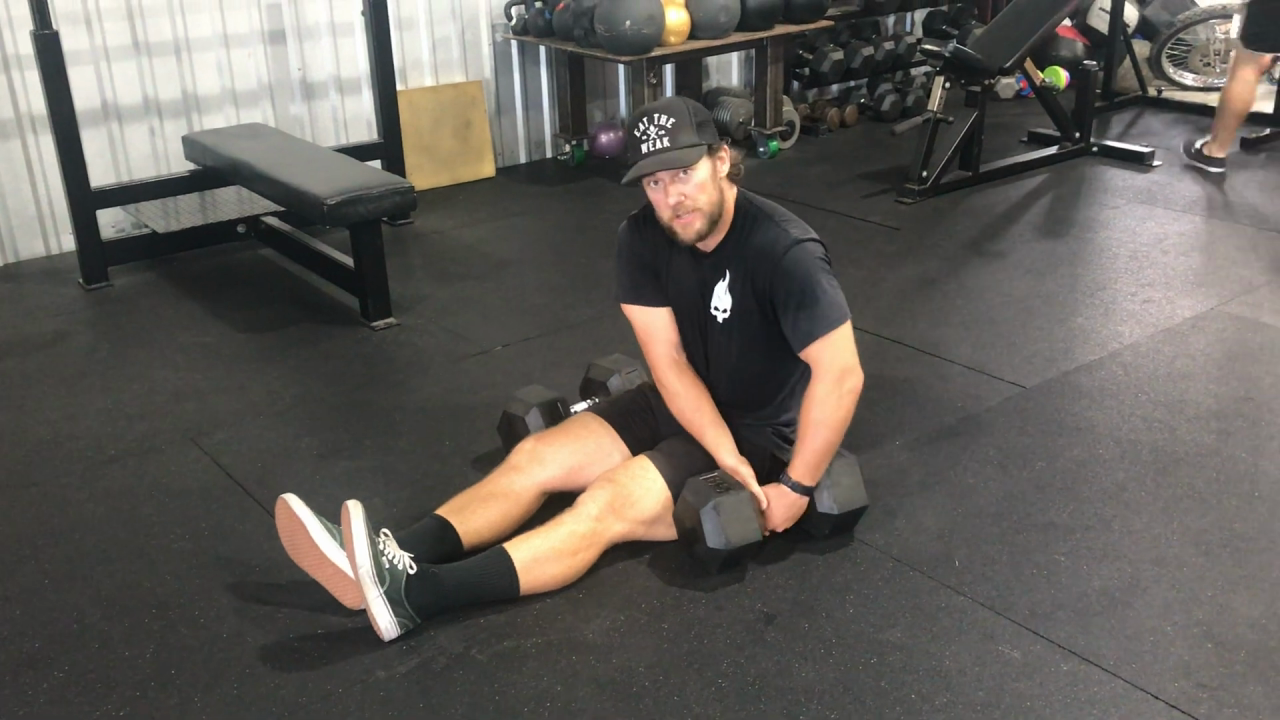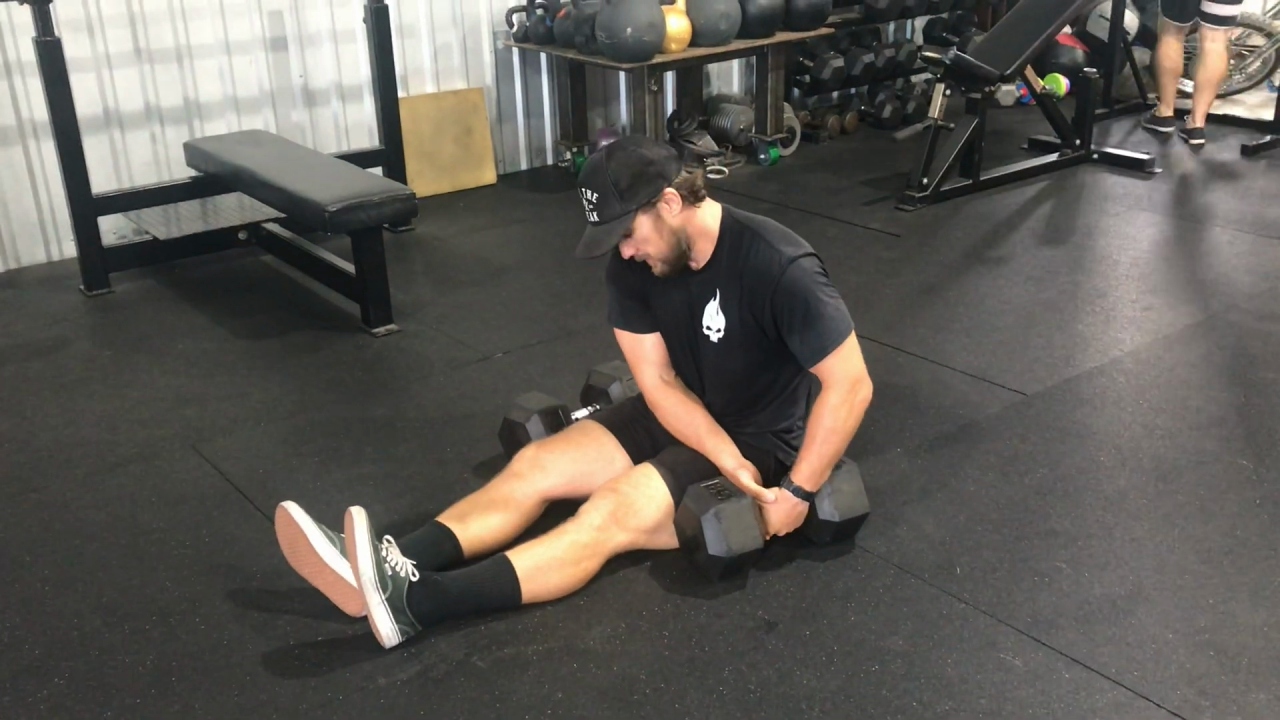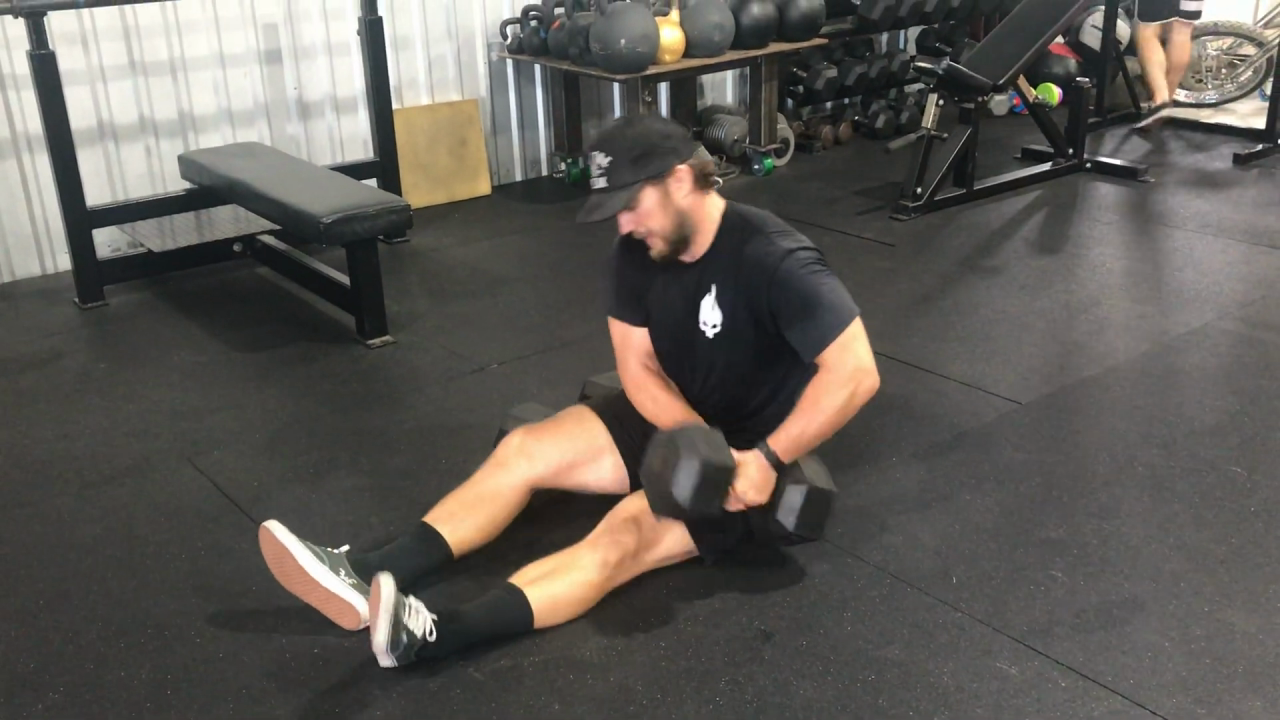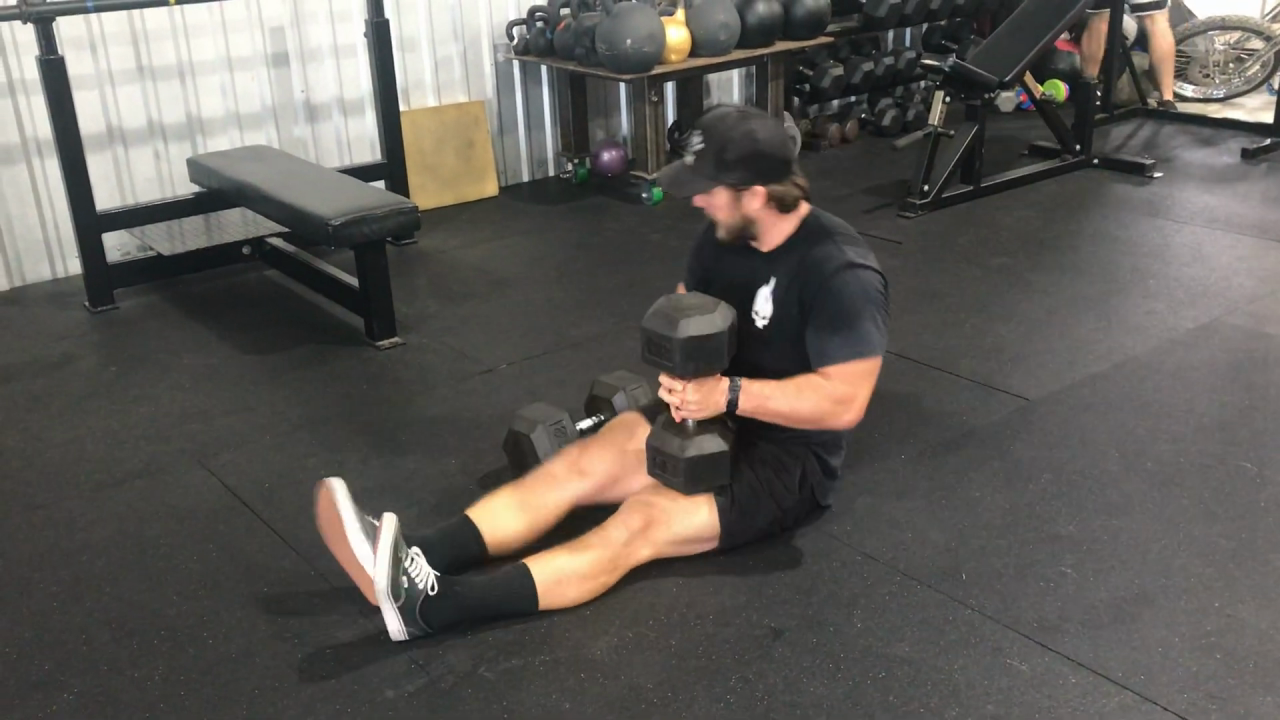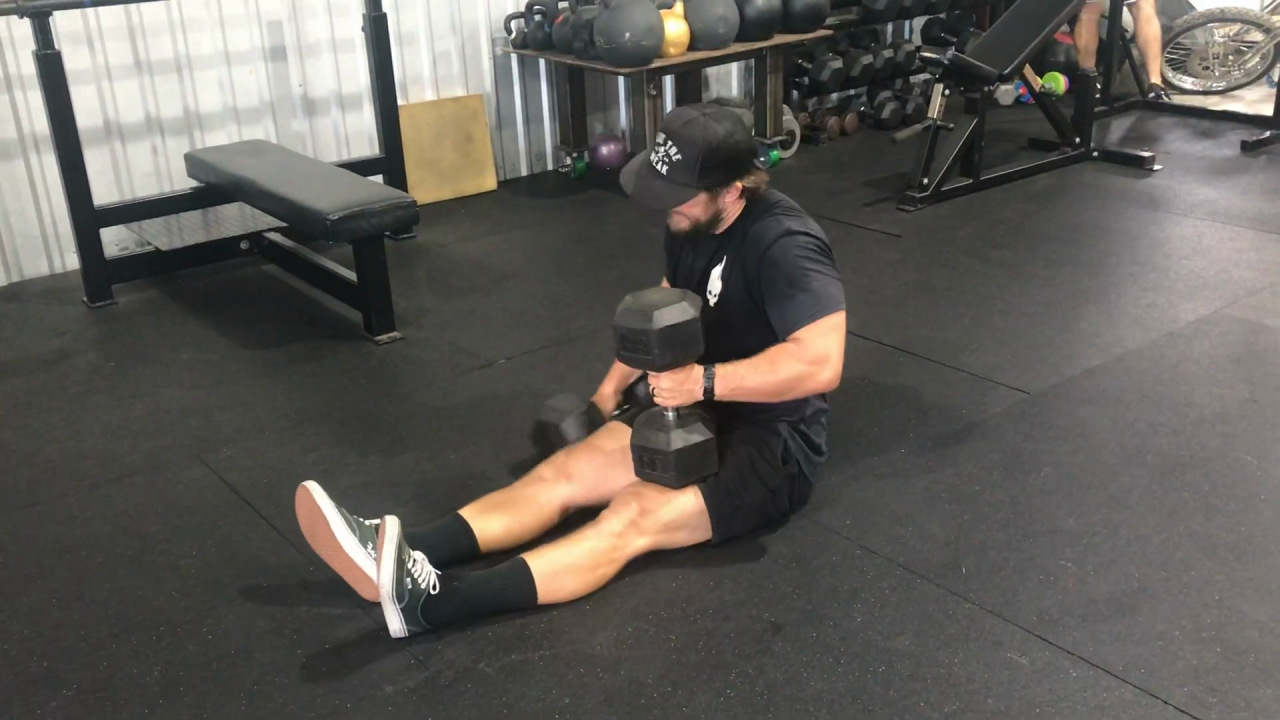
dt=1s
person 1, frame 1
left shoulder: (784, 251)
right shoulder: (641, 239)
left elbow: (839, 376)
right elbow: (669, 363)
left wrist: (795, 488)
right wrist: (726, 459)
left hip: (756, 432)
right hip: (675, 405)
left knee: (609, 504)
right knee: (535, 456)
left ankle: (413, 595)
right ankle: (393, 560)
person 1, frame 2
left shoulder: (778, 267)
right shoulder: (634, 264)
left elbow: (850, 385)
right elbow: (660, 382)
left wrist: (796, 493)
right wrist: (728, 462)
left hip: (760, 439)
right hip: (681, 416)
left knee: (612, 512)
right knee: (535, 464)
left ankle: (414, 602)
right ankle: (393, 569)
person 1, frame 3
left shoulder: (775, 260)
right shoulder: (640, 252)
left elbow: (856, 374)
right elbow: (640, 372)
left wrist: (764, 460)
left hip: (751, 448)
right hip: (674, 422)
left knee: (625, 536)
right knee: (525, 449)
left ankle: (427, 634)
right ankle: (370, 579)
person 1, frame 4
left shoulder: (843, 274)
right shoulder: (727, 235)
left elbow: (842, 403)
left wrist: (730, 394)
right wrist: (687, 373)
left hip: (787, 458)
right hip: (716, 414)
left knee: (639, 525)
right knee: (572, 472)
left ankle: (432, 605)
right ankle: (414, 556)
person 1, frame 5
left shoulder: (783, 244)
right shoulder: (692, 219)
left elbow: (820, 364)
left wrist: (704, 380)
right wrist: (612, 384)
left hip: (772, 441)
right hip: (696, 410)
left knee: (634, 517)
right knee: (562, 473)
left ankle: (433, 601)
right ankle: (398, 556)
